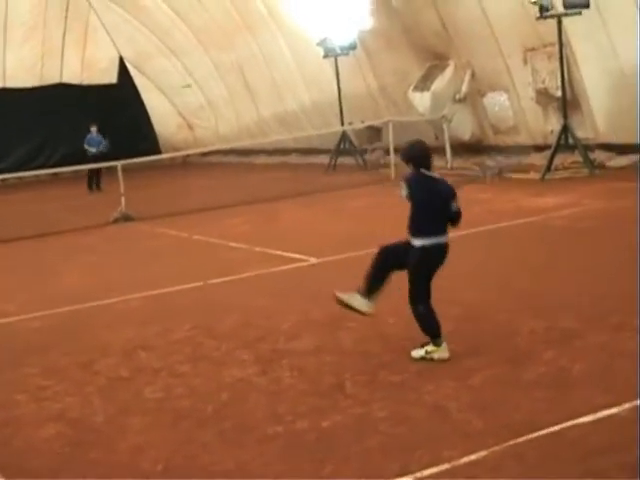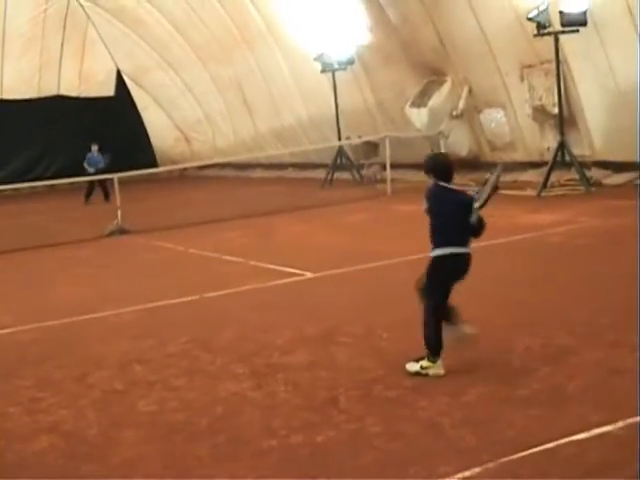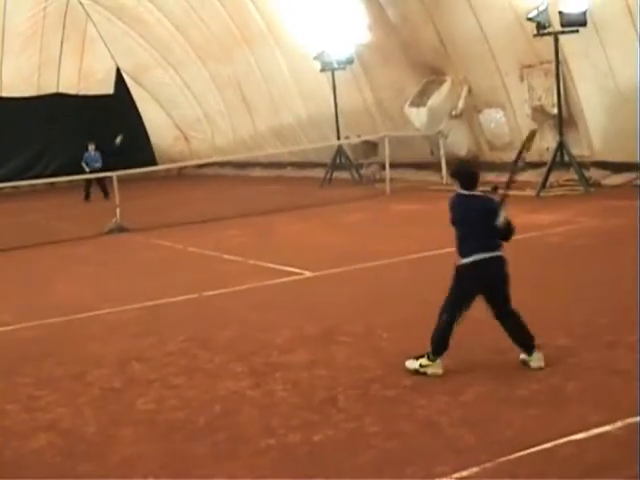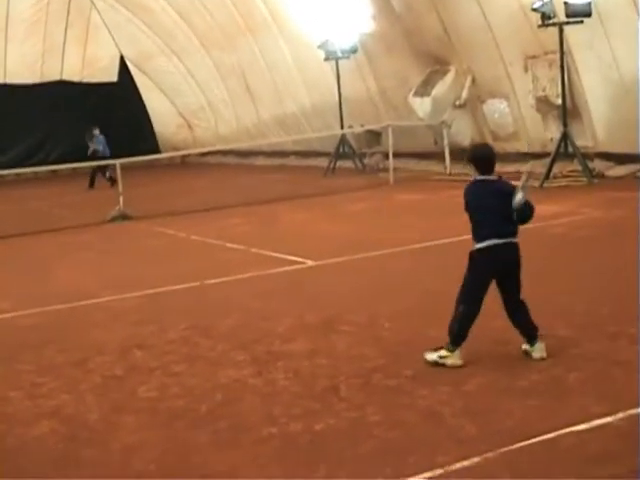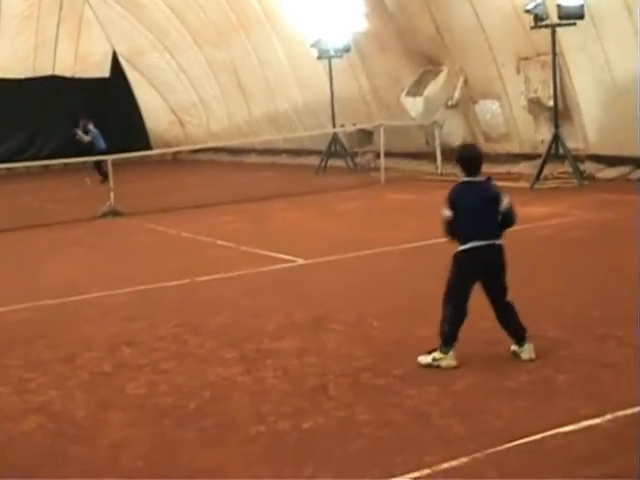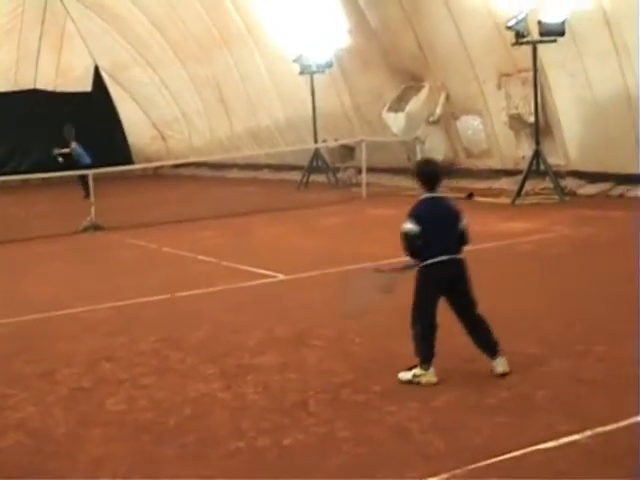
dt=0.2s
person 1, frame 1
left shoulder: (413, 181)
right shoulder: (446, 189)
left elbow: (407, 194)
right elbow: (454, 219)
left hip: (424, 249)
right hip: (437, 246)
left knee: (418, 297)
right knee: (385, 255)
left ankle: (437, 345)
right ankle: (363, 298)
person 1, frame 2
left shoulder: (431, 193)
right shoulder: (465, 199)
right elbow: (476, 229)
left hip: (442, 259)
right hip: (462, 257)
left knee: (432, 309)
right knee: (426, 288)
left ankle: (433, 361)
right ankle: (455, 324)
person 1, frame 3
left shoulder: (455, 203)
right shoulder: (490, 204)
right elbow: (506, 233)
left hip: (471, 266)
right hip: (496, 263)
left knee: (449, 312)
right knee: (504, 311)
left ankle: (432, 360)
right ankle: (532, 353)
person 1, frame 4
left shoulder: (470, 191)
right shoulder: (507, 188)
right elbow: (526, 213)
right wrist: (509, 218)
left hip: (484, 252)
right hip: (509, 249)
left knee: (468, 301)
right knee: (513, 300)
left ankle: (452, 350)
right ankle: (534, 343)
person 1, frame 5
left shoulder: (455, 194)
right shoulder: (493, 191)
left elbow: (449, 228)
right elbow: (508, 219)
left hip: (467, 254)
right hip: (494, 251)
left knee: (454, 302)
right knee: (500, 300)
left ankle: (445, 352)
right ankle: (523, 344)
person 1, frame 6
left shoulder: (417, 211)
right shoulder: (450, 207)
left elbow: (411, 246)
right elbow: (463, 238)
left wrist: (421, 255)
left hip: (430, 269)
right hip: (456, 265)
left knee: (422, 318)
right knee: (469, 313)
left ankle: (425, 369)
right ankle: (497, 358)
